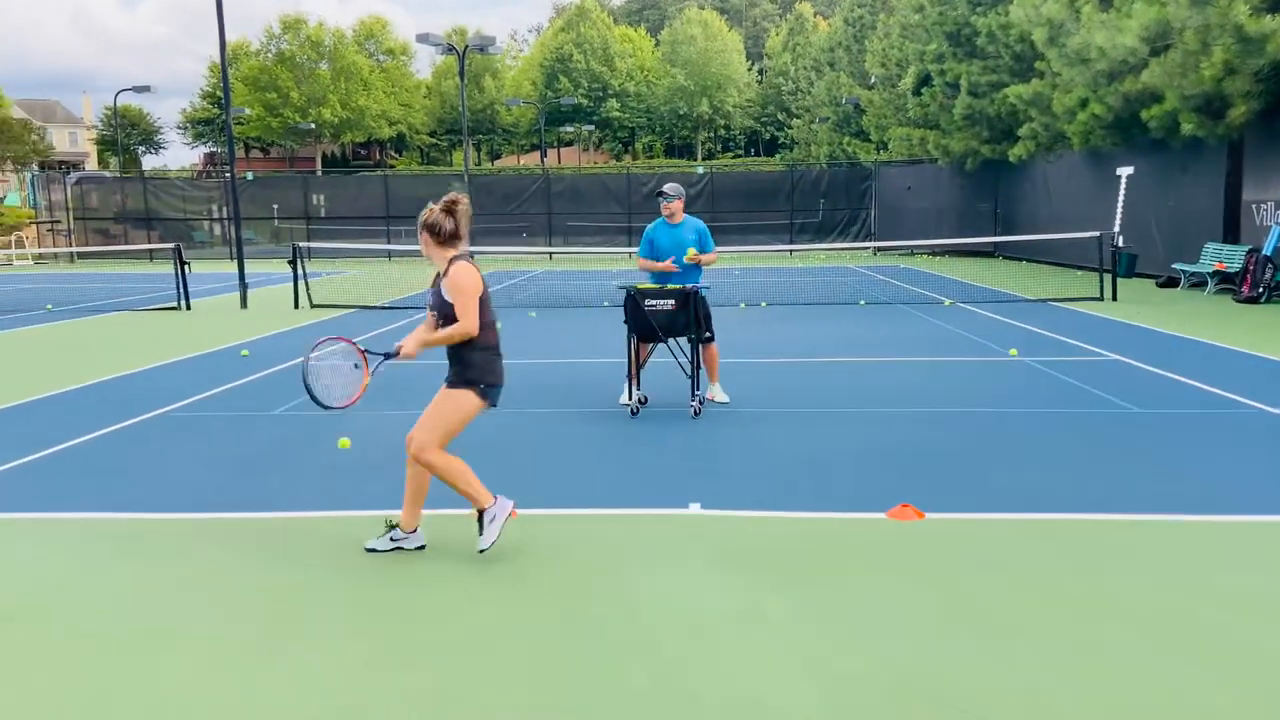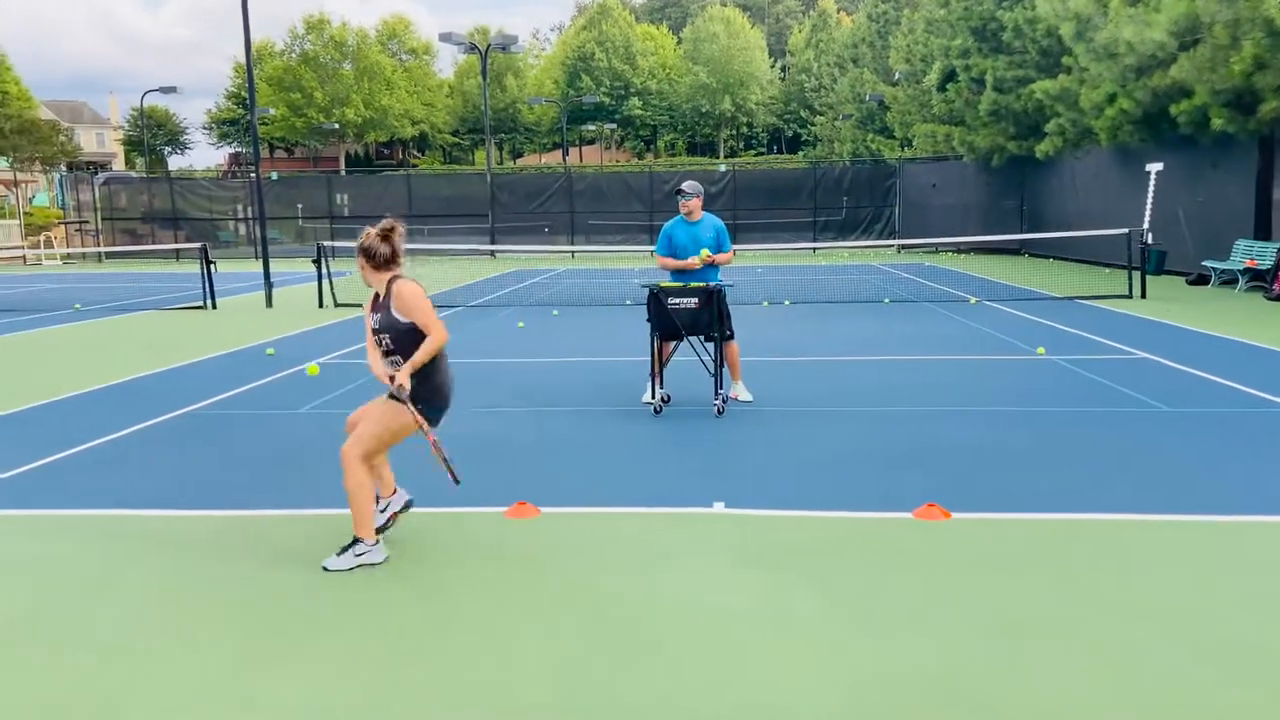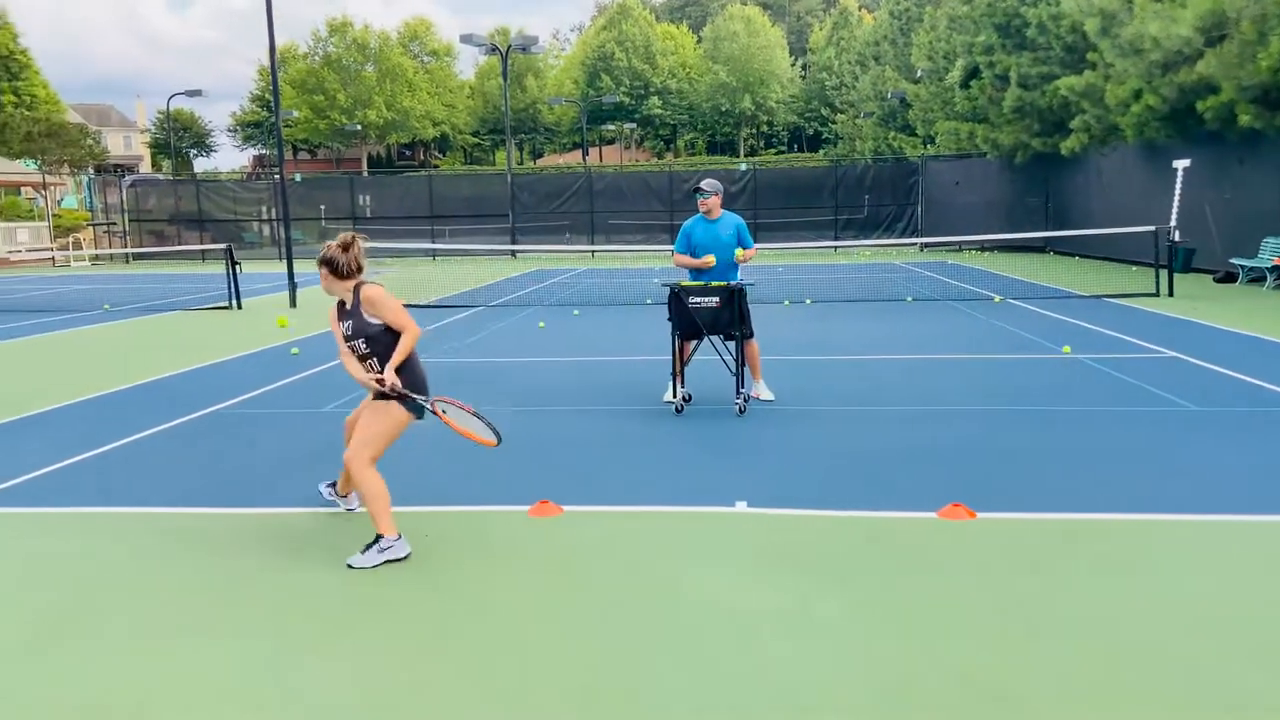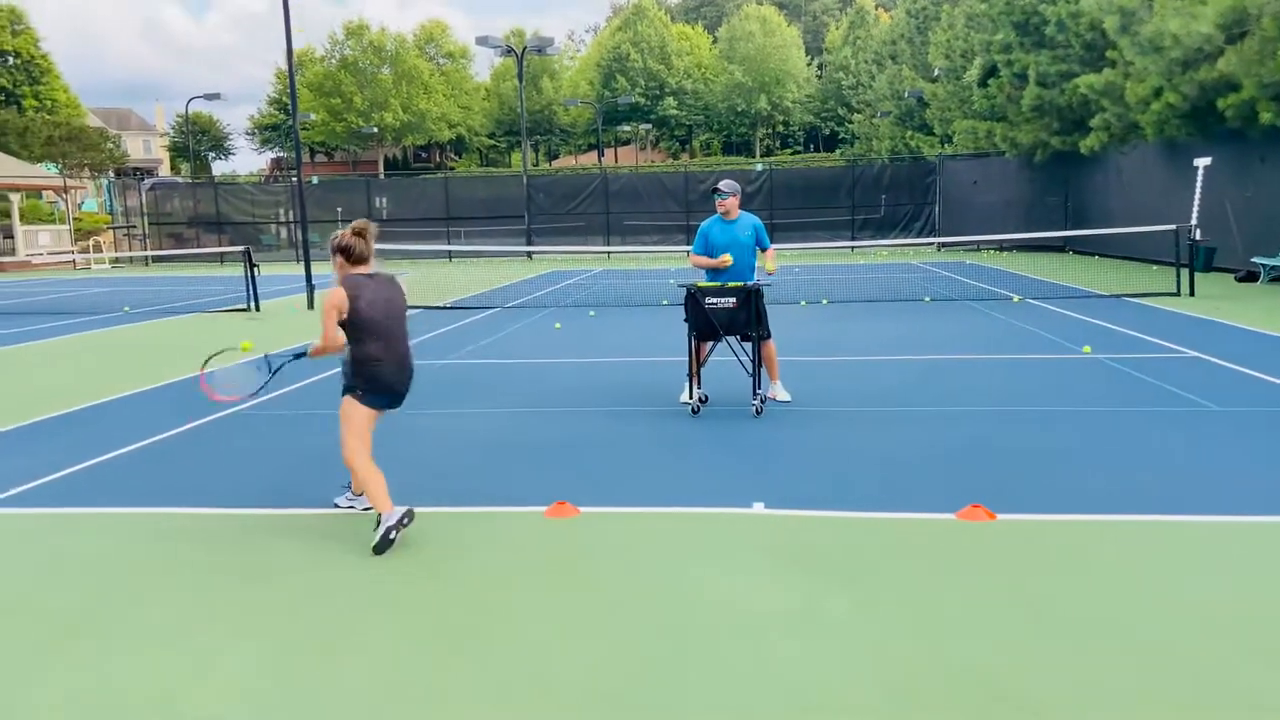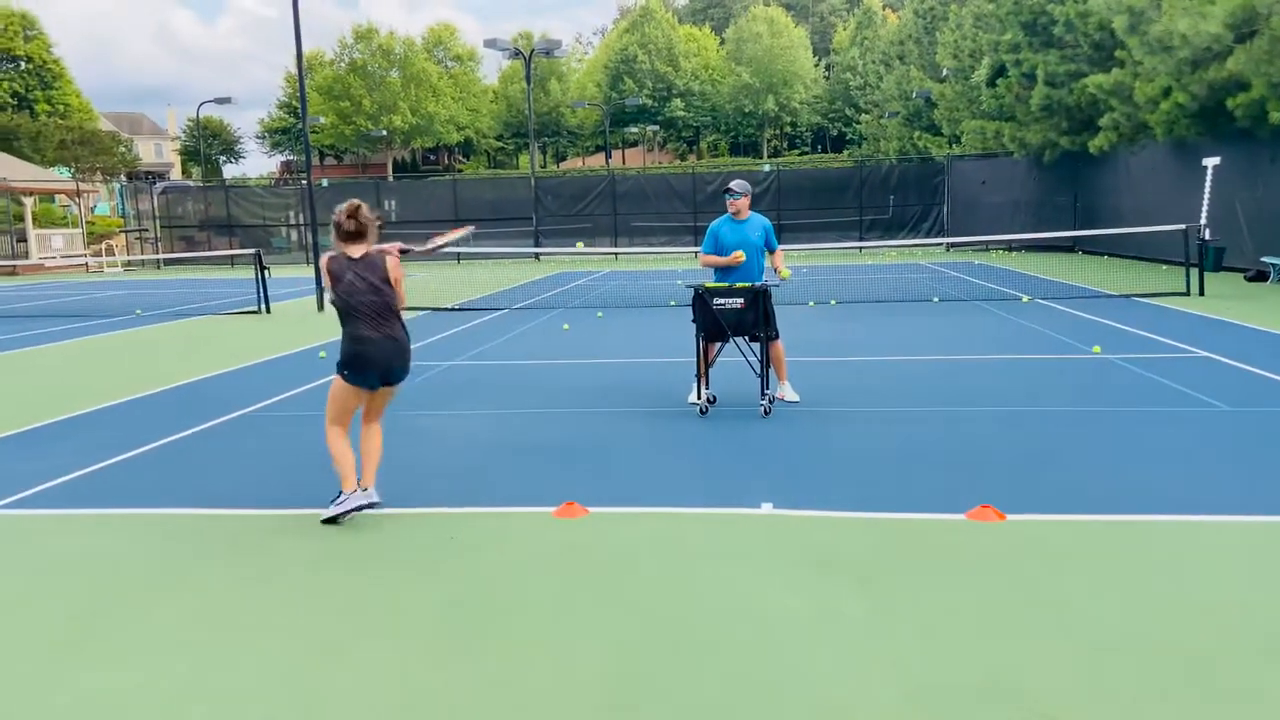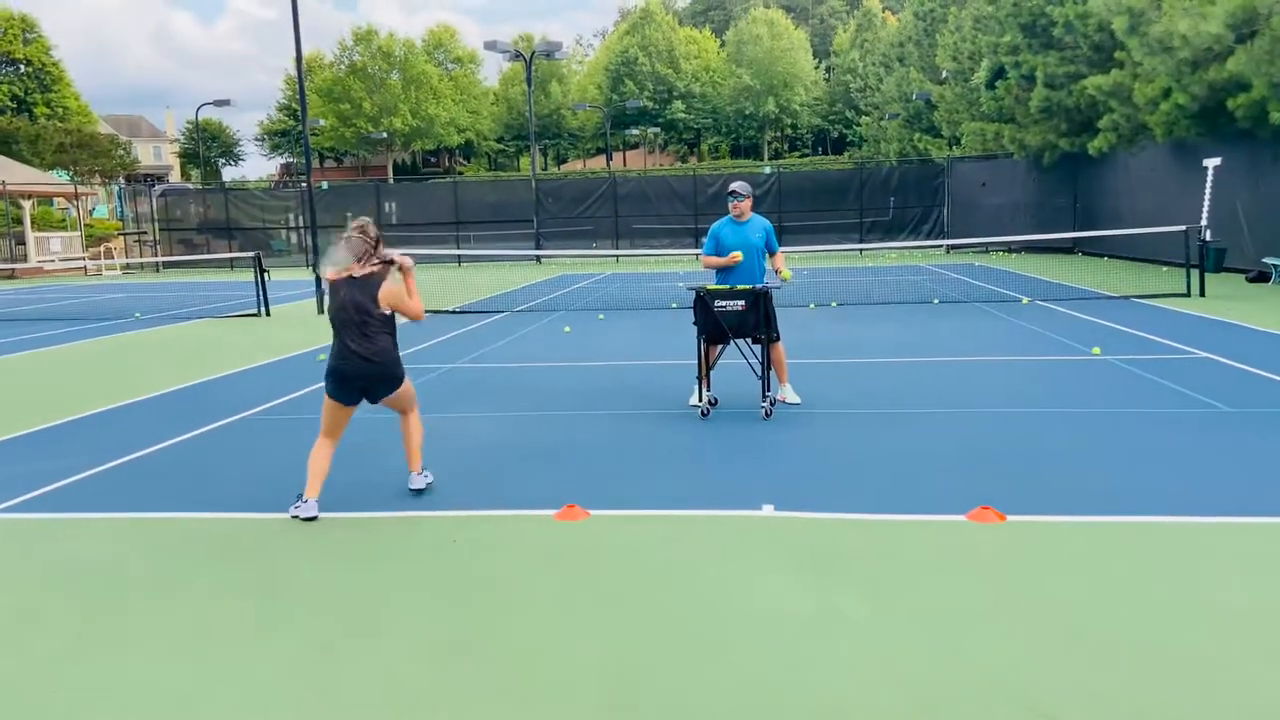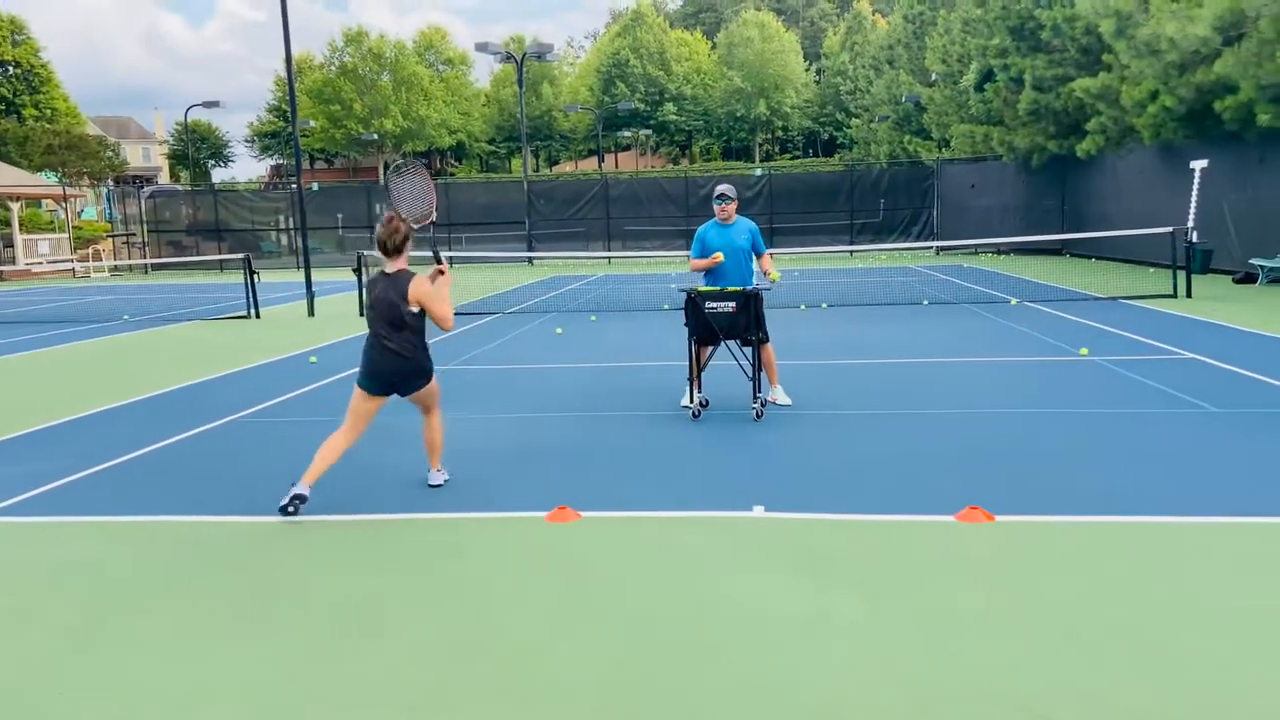
dt=0.2s
person 1, frame 1
left shoulder: (461, 271)
right shoulder: (442, 275)
left elbow: (469, 328)
right elbow: (431, 325)
left wrist: (421, 342)
right wrist: (412, 340)
left hip: (478, 375)
right hip: (463, 374)
left knee: (422, 449)
right knee: (416, 444)
left ankle: (489, 505)
right ankle: (407, 529)
person 1, frame 2
left shoulder: (404, 289)
right shoulder: (374, 303)
left elbow: (439, 335)
right elbow: (375, 351)
left wrist: (406, 370)
right wrist: (387, 375)
left hip: (424, 393)
right hip: (407, 391)
left knee: (351, 454)
right knee: (356, 424)
left ankle: (366, 543)
right ankle: (391, 496)
person 1, frame 3
left shoulder: (370, 293)
right shoulder: (338, 312)
left elbow: (412, 330)
right elbow: (348, 356)
left wrist: (390, 368)
right wrist: (366, 378)
left hip: (403, 388)
right hip: (386, 388)
left knee: (357, 459)
right knee: (352, 428)
left ankle: (390, 540)
right ankle: (345, 492)
person 1, frame 4
left shoulder: (337, 293)
right shoulder: (392, 283)
left elbow: (330, 344)
left wrist: (315, 349)
left hip: (370, 378)
right hip: (398, 375)
left knee: (354, 453)
right knee: (349, 421)
left ankle: (390, 513)
right ankle: (359, 493)
person 1, frame 5
left shoulder: (328, 264)
right shoulder: (389, 262)
left wrist: (379, 252)
left hip: (360, 356)
right hip: (398, 354)
left knee: (335, 427)
right knee: (372, 419)
left ankle: (351, 493)
right ankle: (367, 489)
person 1, frame 6
left shoulder: (335, 281)
right shoulder: (388, 285)
right elbow: (417, 314)
left wrist: (388, 267)
right wrist: (407, 274)
left hip: (344, 373)
right hip: (385, 371)
left knee: (327, 438)
right knee: (410, 410)
left ankle: (308, 500)
right ankle: (416, 475)
person 1, frame 7
left shoulder: (373, 282)
right shoulder: (417, 284)
right elbow: (446, 323)
right wrist: (444, 286)
left hip: (375, 366)
right hip: (413, 368)
left knee: (346, 433)
right knee: (431, 410)
left ankle: (302, 487)
right ankle: (436, 471)
person 2, frame 1
left shoulder: (698, 227)
right shoulder: (652, 230)
left elbow: (712, 255)
right elbow: (642, 262)
left wrist: (700, 259)
right wrist: (662, 267)
left knee: (708, 340)
right knee: (643, 340)
left ankle: (714, 387)
right ankle: (632, 387)
person 2, frame 2
left shoulder: (716, 224)
right shoulder: (670, 227)
left elbow: (729, 256)
right elbow: (661, 260)
left wrist: (712, 259)
right wrist: (684, 264)
left knee: (728, 338)
right knee: (664, 338)
left ankle: (737, 386)
right ankle: (654, 386)
person 2, frame 3
left shoulder: (736, 222)
right shoulder: (689, 226)
left elbow: (751, 249)
right elbow: (678, 258)
left wrist: (744, 256)
right wrist: (699, 263)
left knee: (747, 337)
right knee: (684, 338)
left ankle: (758, 385)
right ankle: (676, 385)
person 2, frame 4
left shoulder: (753, 223)
right shoulder: (707, 226)
left elbow: (767, 248)
right elbow: (694, 258)
left wrist: (769, 263)
right wrist: (715, 263)
left knee: (764, 338)
right knee: (701, 339)
left ankle: (775, 385)
right ankle: (693, 386)
person 2, frame 5
left shoulder: (763, 224)
right shoulder: (716, 226)
left elbow: (775, 251)
right elbow: (704, 258)
left wrist: (779, 267)
right wrist: (727, 261)
left knee: (772, 338)
right knee: (709, 339)
left ankle: (783, 386)
right ankle: (700, 387)
person 2, frame 6
left shoulder: (764, 225)
right shoulder: (718, 228)
left elbow: (775, 253)
right elbow: (705, 260)
left wrist: (780, 268)
right wrist: (726, 261)
left knee: (773, 341)
right knee: (711, 342)
left ankle: (784, 388)
right ankle: (702, 389)
person 2, frame 7
left shoulder: (749, 227)
right shoulder: (704, 231)
left elbow: (762, 255)
right elbow: (693, 264)
left wrist: (769, 270)
right wrist: (708, 262)
left knee: (763, 342)
right knee: (701, 344)
left ankle: (775, 389)
right ankle: (693, 390)
